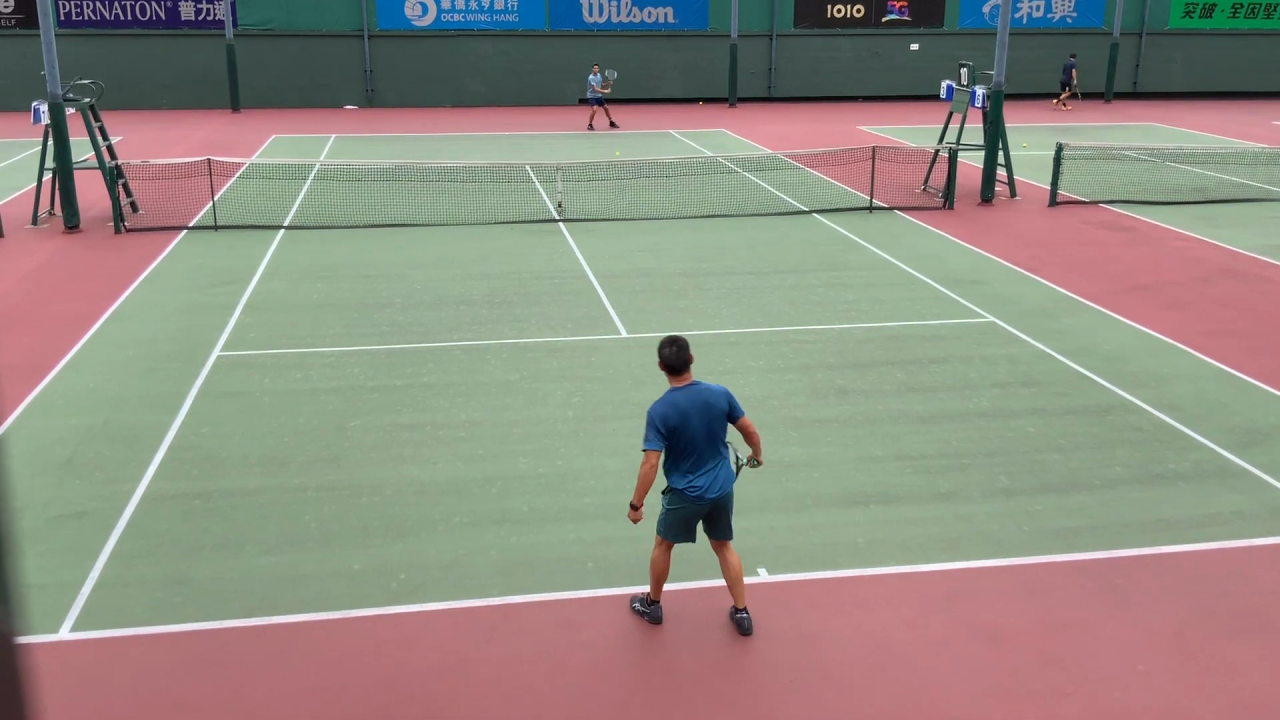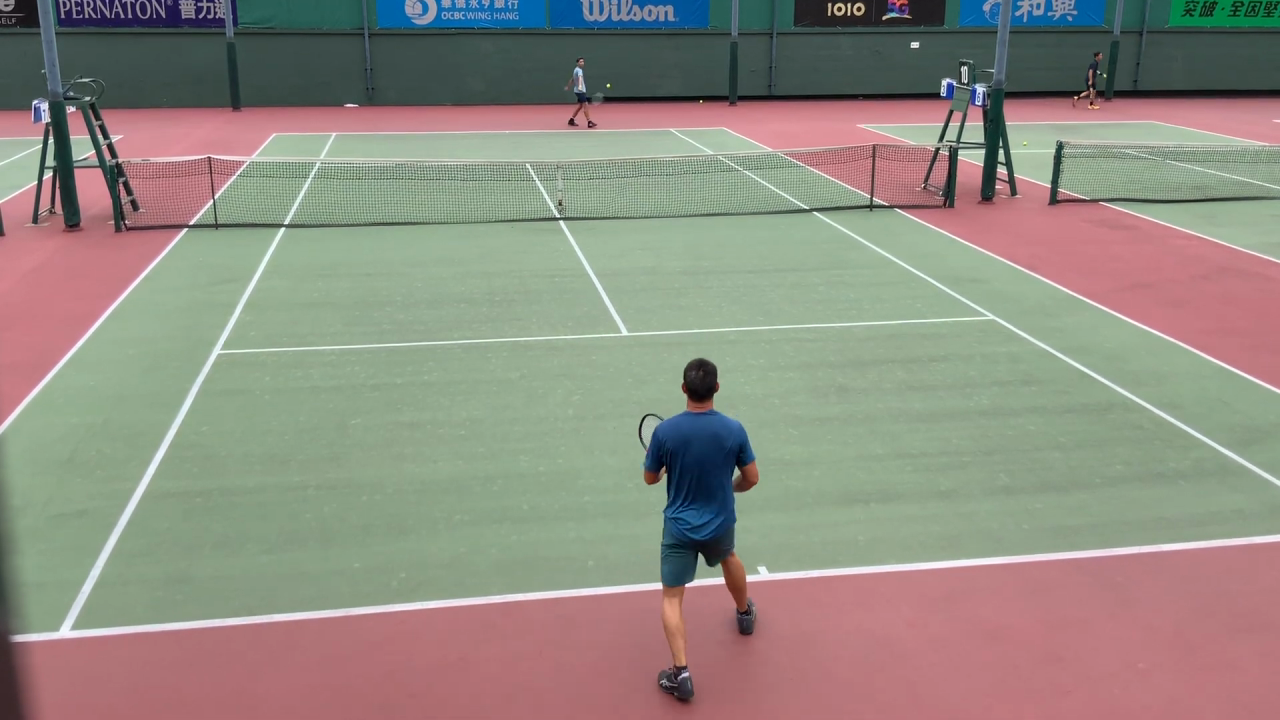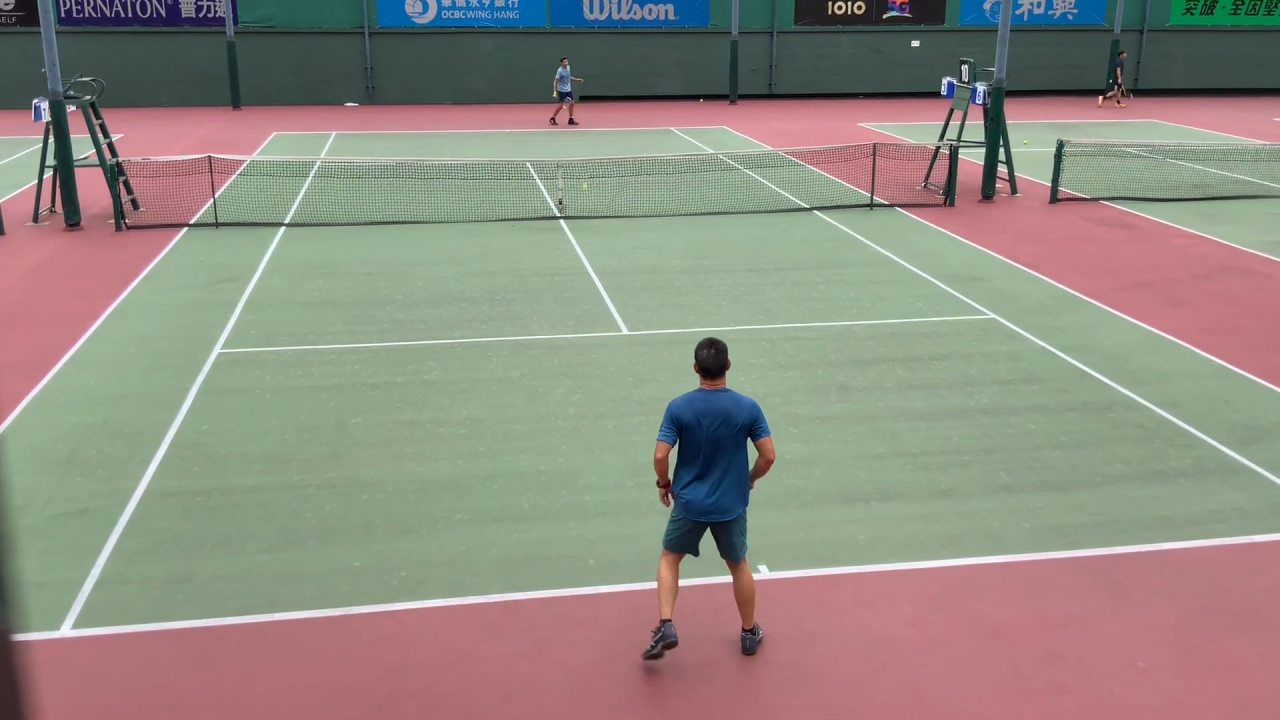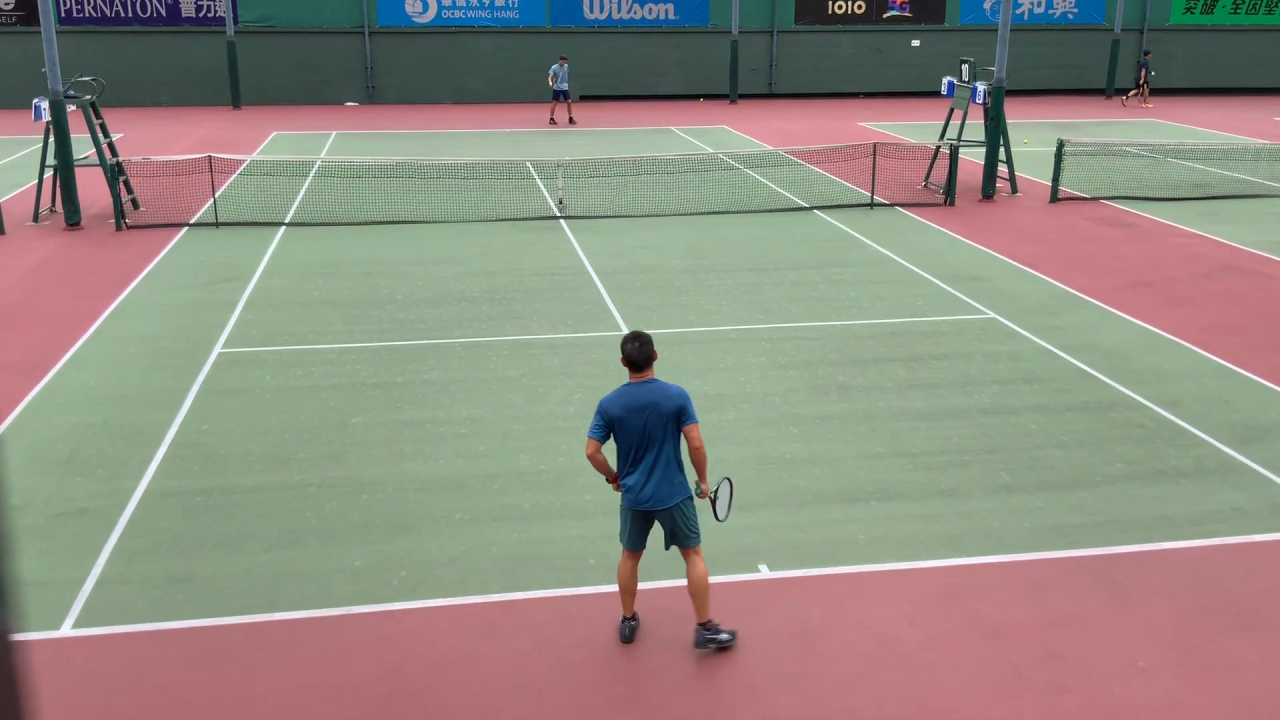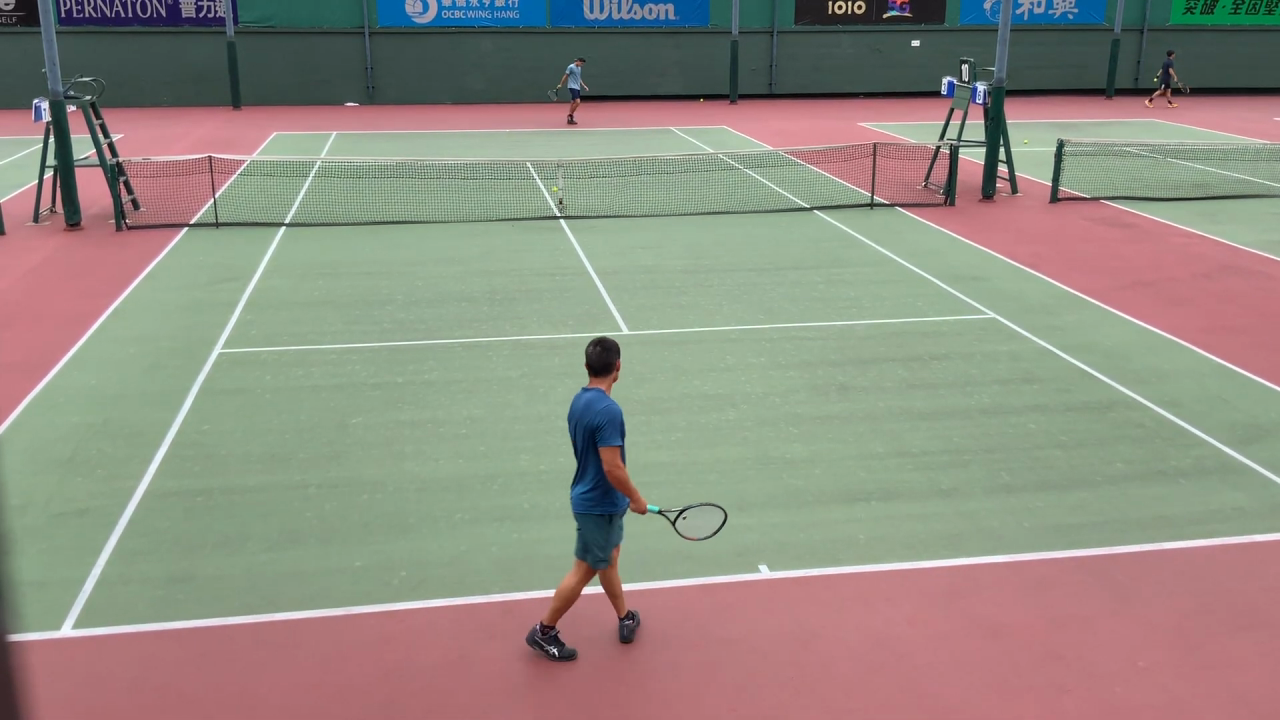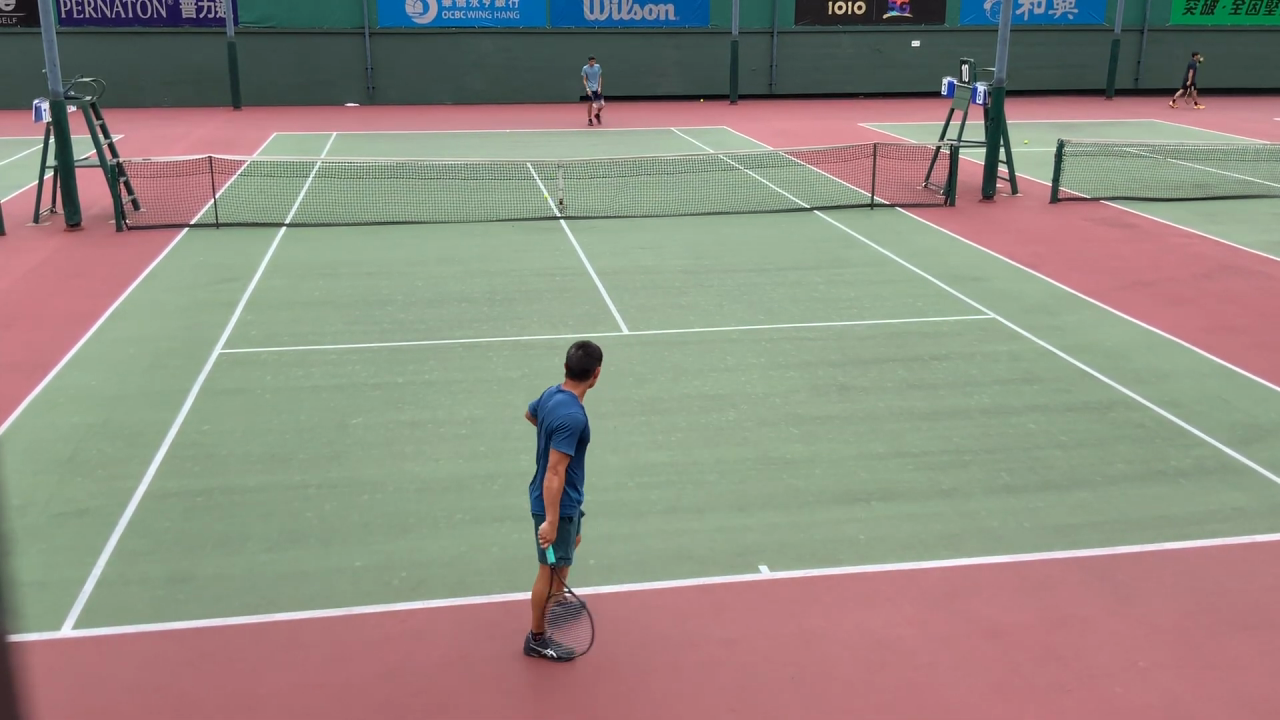
dt=0.5s
person 1, frame 1
left shoulder: (659, 411)
right shoulder: (719, 394)
left elbow: (651, 464)
right elbow: (749, 431)
left wrist: (636, 504)
right wrist: (757, 453)
left hip: (685, 494)
right hip: (722, 488)
left knee: (663, 545)
right knee: (723, 547)
left ankle: (652, 603)
right ankle: (741, 612)
person 1, frame 2
left shoulder: (664, 431)
right shoulder: (734, 429)
left elbow: (650, 478)
right elbow: (751, 478)
left hip: (680, 526)
right hip: (719, 521)
left knee: (671, 598)
right knee: (728, 558)
left ankle: (680, 672)
right ankle: (744, 612)
person 1, frame 3
left shoulder: (678, 407)
right shoulder: (747, 407)
left elbow: (660, 457)
right elbow: (769, 455)
left wrist: (664, 484)
right wrist: (750, 480)
left hip: (689, 504)
right hip: (731, 505)
left knee: (669, 558)
right knee: (739, 565)
left ankle: (665, 626)
right ankle: (749, 633)
person 1, frame 4
left shoulder: (610, 403)
right shoulder: (677, 396)
left elbow: (592, 452)
right elbow: (696, 444)
left wrist: (613, 477)
right wrist: (703, 478)
left hip: (633, 496)
right hip: (672, 494)
left knee: (629, 556)
right knee: (693, 554)
left ankle: (628, 621)
right ankle: (704, 626)
person 1, frame 5
left shoulder: (578, 401)
right shoulder: (608, 410)
right elbow: (613, 467)
right wrist: (636, 499)
left hip: (586, 496)
right hip: (599, 503)
left knee: (609, 558)
right knee: (585, 570)
left ankle: (624, 619)
right ankle: (544, 631)
person 1, frame 6
left shoulder: (550, 394)
right shoulder: (573, 416)
left elbow: (529, 413)
right elbow: (555, 472)
right wrist: (551, 520)
left hip: (560, 500)
right hip: (557, 503)
left knee: (572, 542)
right knee: (552, 568)
right ankle: (536, 638)
